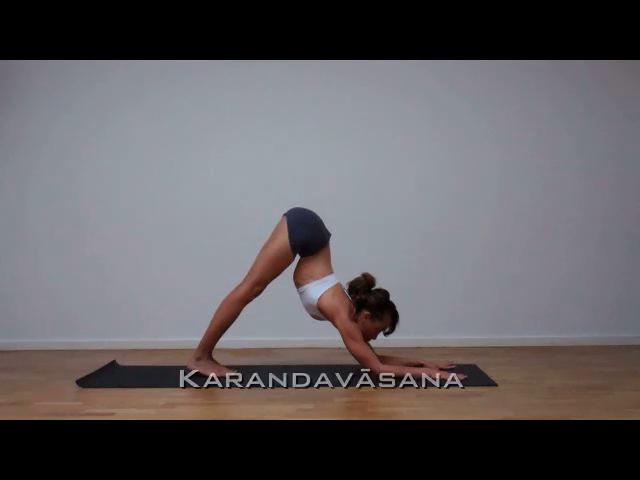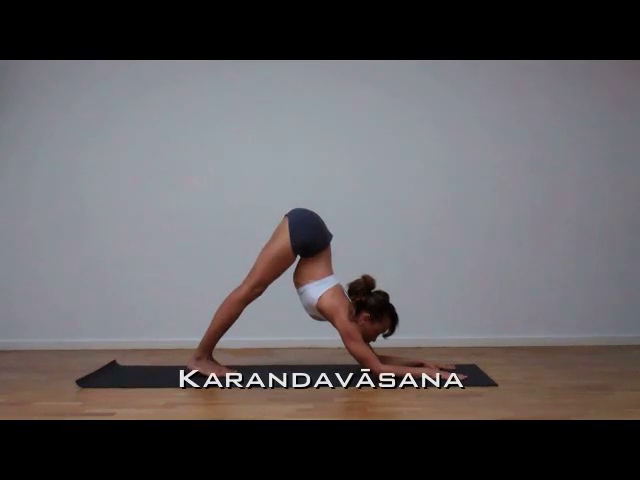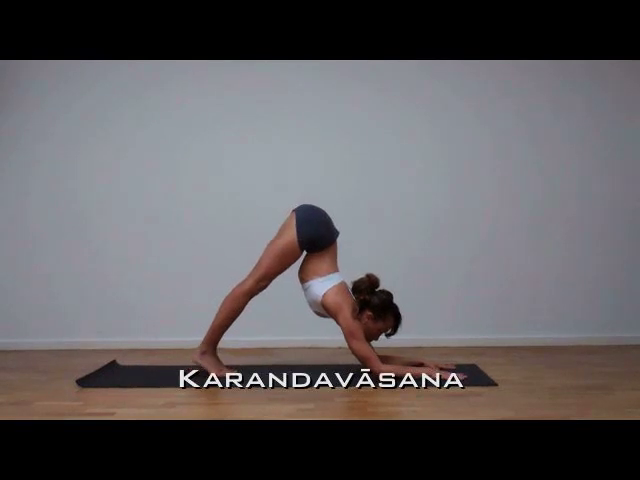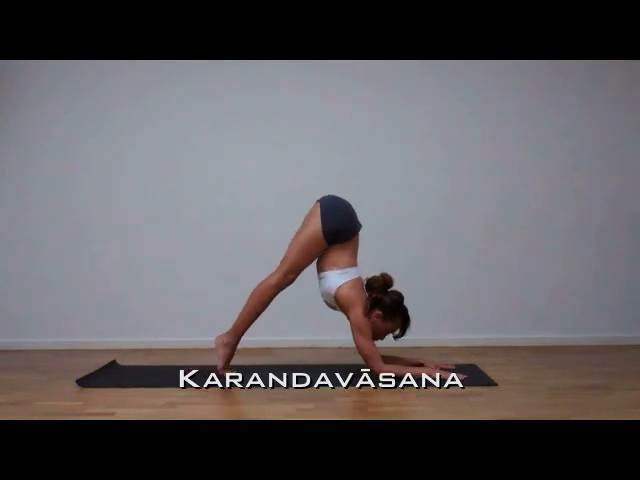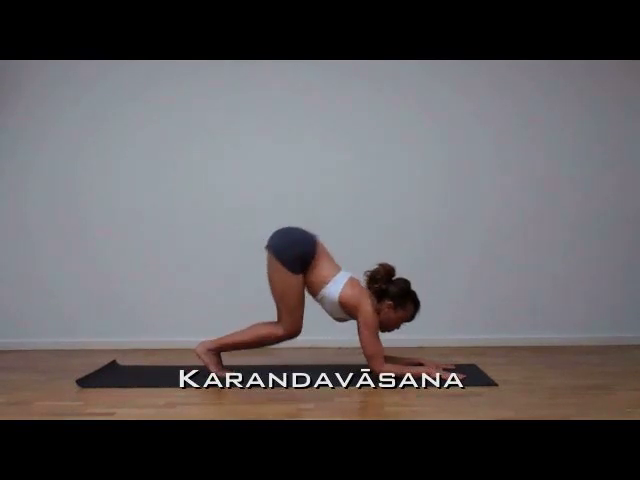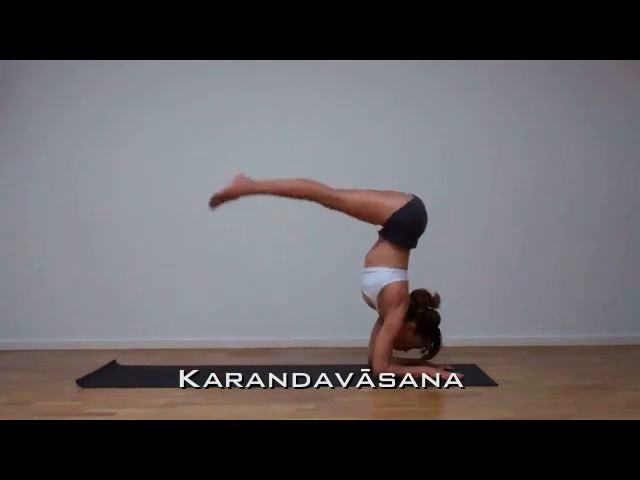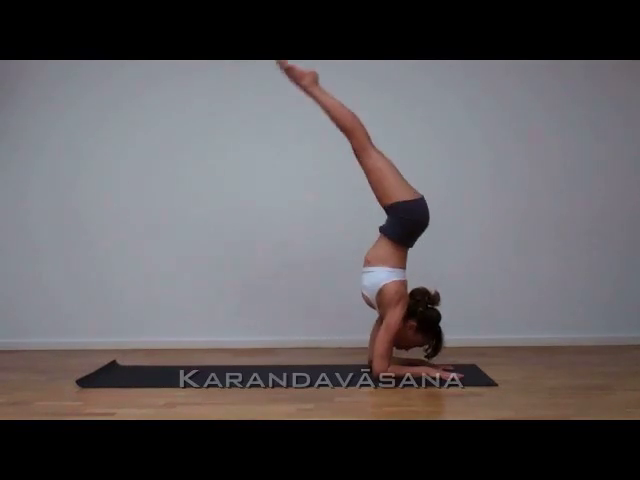
dt=0.5s
person 1, frame 1
left shoulder: (351, 311)
right shoulder: (345, 317)
left elbow: (372, 358)
right elbow: (377, 369)
left wrist: (420, 362)
right wrist: (428, 373)
left hip: (305, 227)
right hip: (300, 228)
left knee: (251, 290)
right knee: (247, 289)
right ankle: (200, 356)
person 1, frame 2
left shoulder: (350, 313)
right shoulder: (344, 318)
left elbow: (372, 358)
right elbow: (377, 369)
left wrist: (421, 362)
right wrist: (427, 372)
left hip: (306, 228)
right hip: (302, 228)
left knee: (252, 291)
right knee: (249, 290)
right ankle: (200, 356)
person 1, frame 3
left shoulder: (352, 310)
right shoulder: (348, 315)
left elbow: (373, 358)
right elbow: (377, 369)
left wrist: (419, 362)
right wrist: (425, 372)
left hip: (313, 225)
right hip: (309, 223)
left knee: (257, 285)
right knee: (254, 283)
right ankle: (206, 349)
person 1, frame 4
left shoulder: (362, 306)
right shoulder: (358, 310)
left elbow: (374, 356)
right elbow: (378, 368)
left wrist: (421, 363)
right wrist: (425, 372)
left knee: (284, 278)
right knee: (282, 277)
right ankle: (230, 338)
person 1, frame 5
left shoulder: (365, 304)
right shoulder: (366, 307)
left elbow: (377, 359)
right elbow: (378, 366)
left wrist: (419, 361)
right wrist: (422, 370)
left hip: (292, 244)
right hip: (287, 245)
left knee: (287, 327)
right knee: (289, 329)
right ankle: (211, 348)
person 1, frame 6
right shoulder: (397, 309)
right elbow: (379, 368)
right wrist: (421, 370)
left hip: (405, 216)
left knee: (330, 197)
right knee: (329, 196)
person 1, frame 7
right shoulder: (396, 306)
right elbow: (380, 367)
right wrist: (424, 368)
left hip: (407, 215)
right hip: (405, 212)
right knee: (363, 145)
